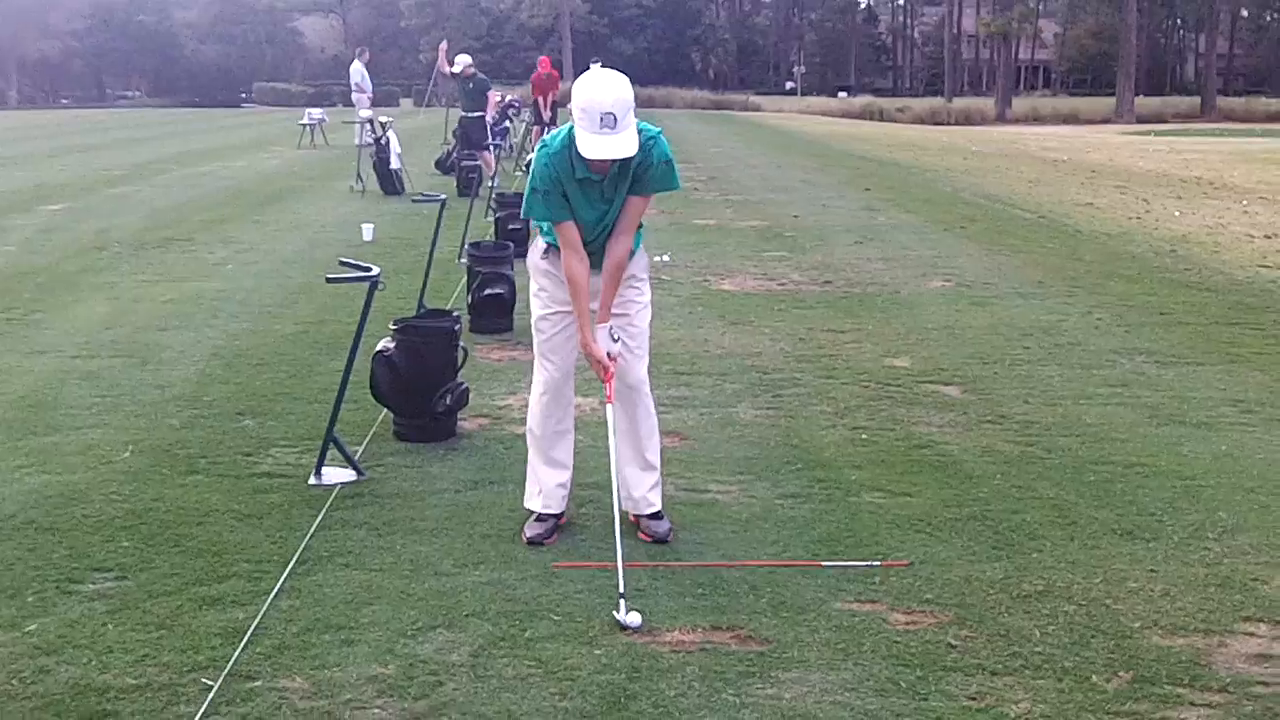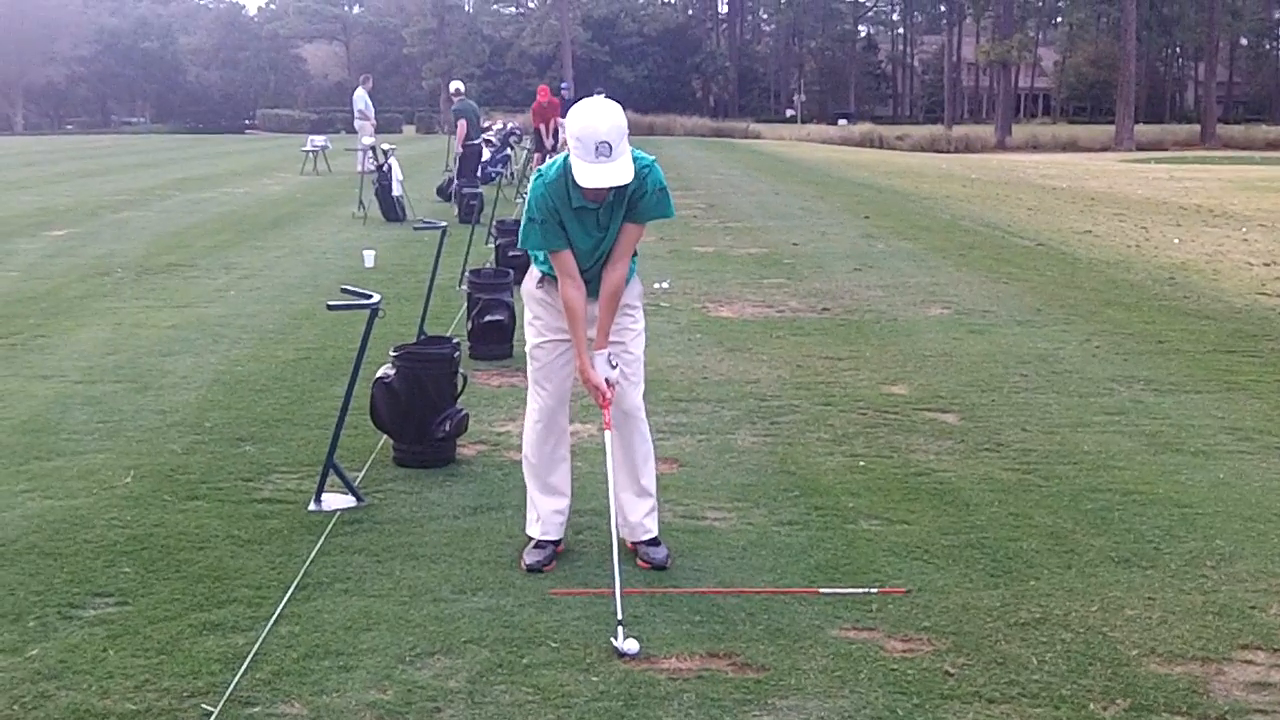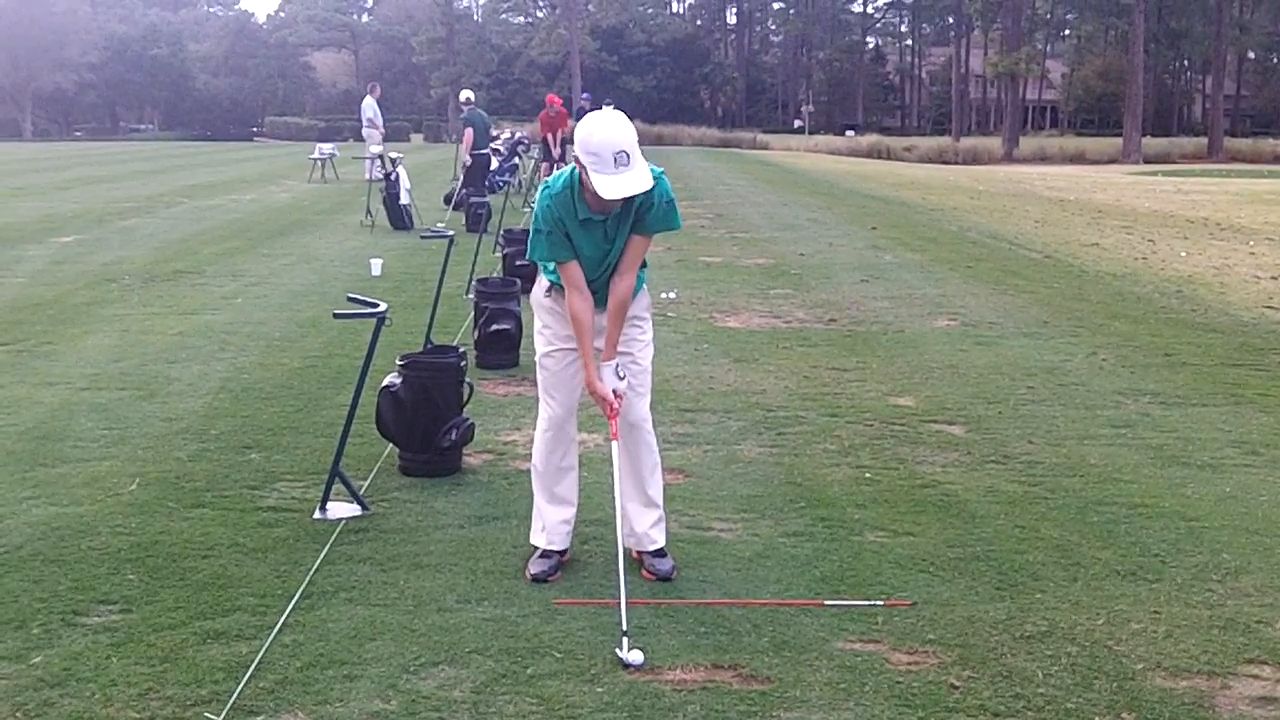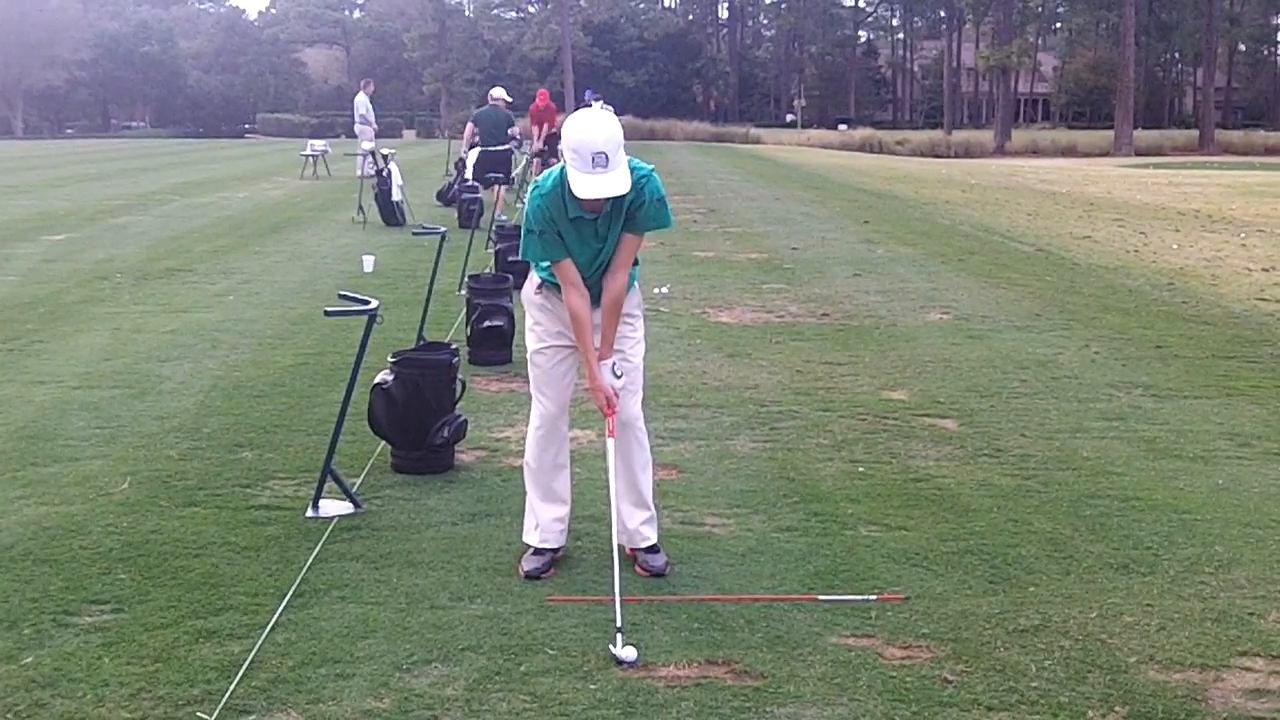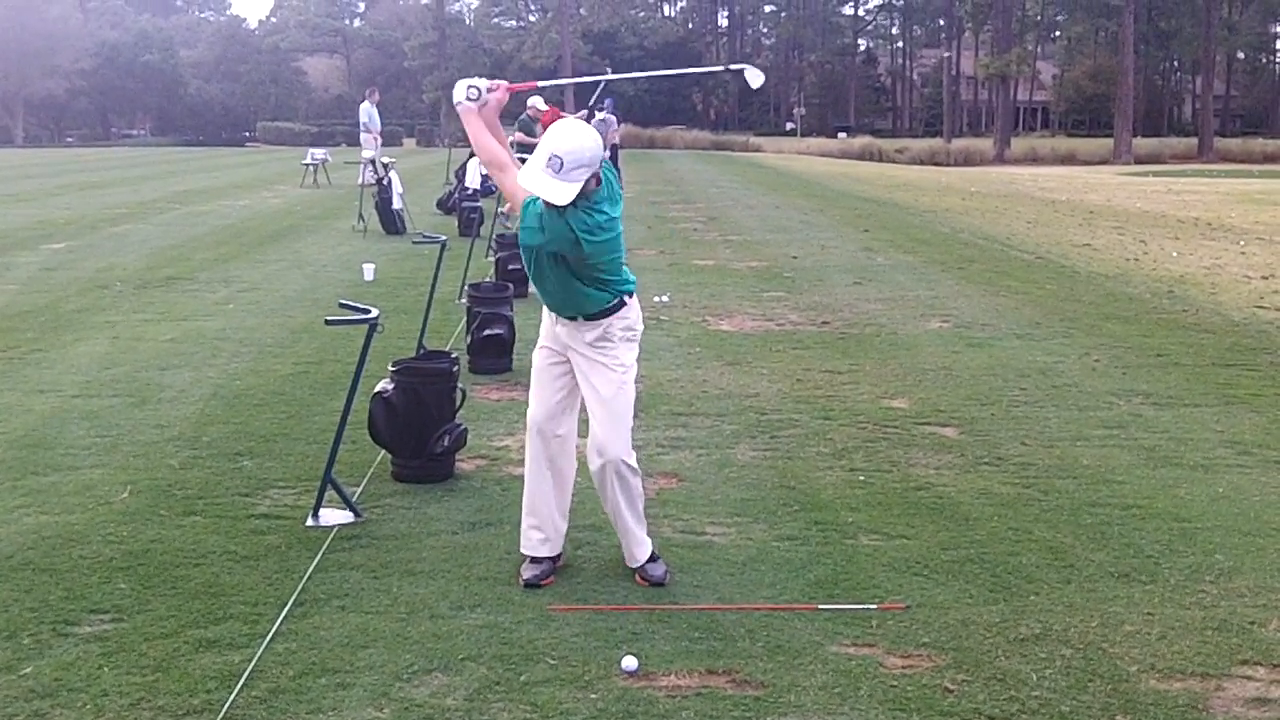
dt=1s
person 1, frame 1
left shoulder: (651, 148)
right shoulder: (551, 157)
left elbow: (621, 239)
right elbow: (573, 252)
left wrist: (605, 320)
right wrist: (586, 333)
left hip: (624, 266)
right hip: (558, 265)
left knee: (633, 379)
right knee: (552, 379)
left ankle: (645, 501)
right ankle: (548, 502)
person 1, frame 2
left shoulder: (645, 175)
right shoulder: (546, 187)
left elbow: (616, 266)
right elbow: (570, 280)
left wrist: (603, 348)
right wrist: (583, 361)
left hip: (619, 295)
right hip: (552, 294)
left knee: (629, 406)
right knee: (546, 407)
left ankle: (642, 528)
right ankle: (546, 529)
person 1, frame 3
left shoulder: (651, 190)
right shoulder: (553, 200)
left elbow: (623, 277)
right elbow: (577, 292)
left wrist: (610, 359)
right wrist: (590, 372)
left hip: (627, 305)
right hip: (560, 304)
left knee: (636, 417)
right knee: (555, 417)
left ankle: (648, 538)
right ankle: (551, 539)
person 1, frame 4
left shoulder: (643, 184)
right shoulder: (544, 198)
left elbow: (617, 274)
right elbow: (573, 289)
left wrist: (607, 354)
right wrist: (592, 370)
left hip: (619, 303)
right hip: (552, 302)
left knee: (629, 416)
right knee: (548, 416)
left ankle: (640, 534)
right ankle: (545, 536)
person 1, frame 5
left shoulder: (568, 225)
right shoulder: (595, 167)
left elbow: (505, 173)
right elbow: (518, 173)
left wrist: (471, 116)
right wrist: (488, 117)
left hip: (606, 331)
right hip: (558, 322)
left knee: (609, 448)
right knee: (544, 428)
left ankle: (639, 551)
right ankle: (542, 546)
